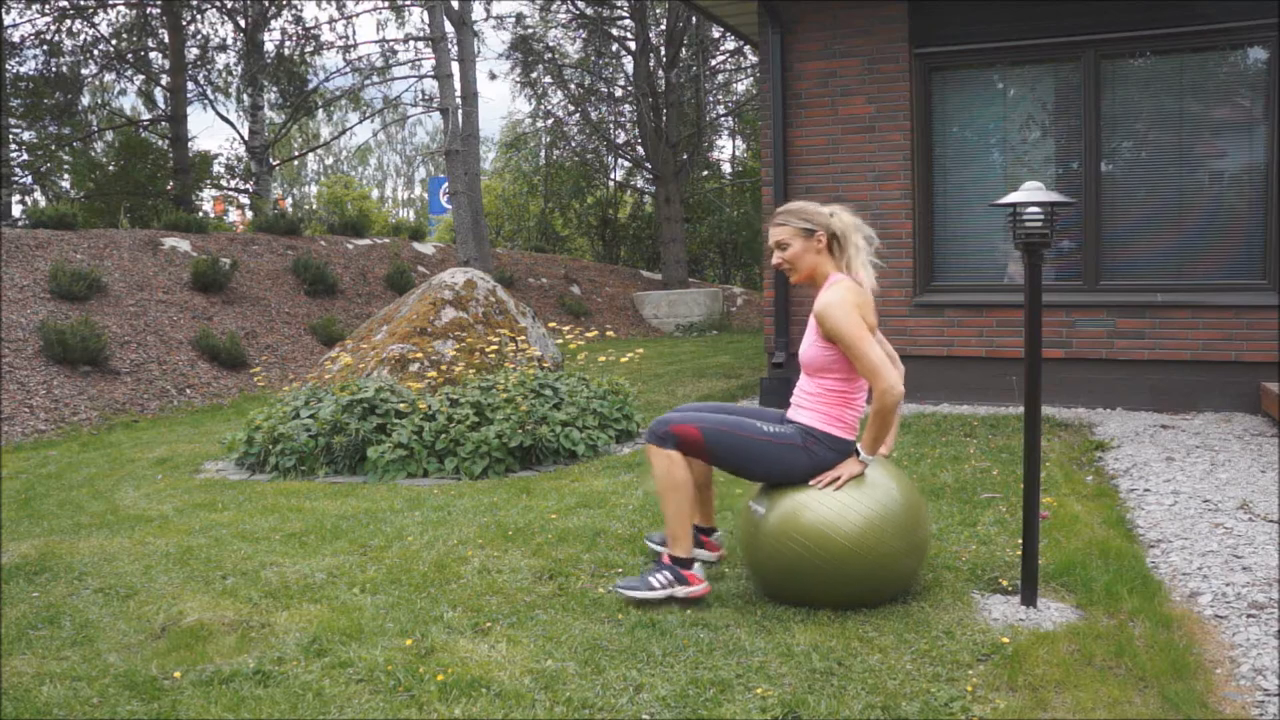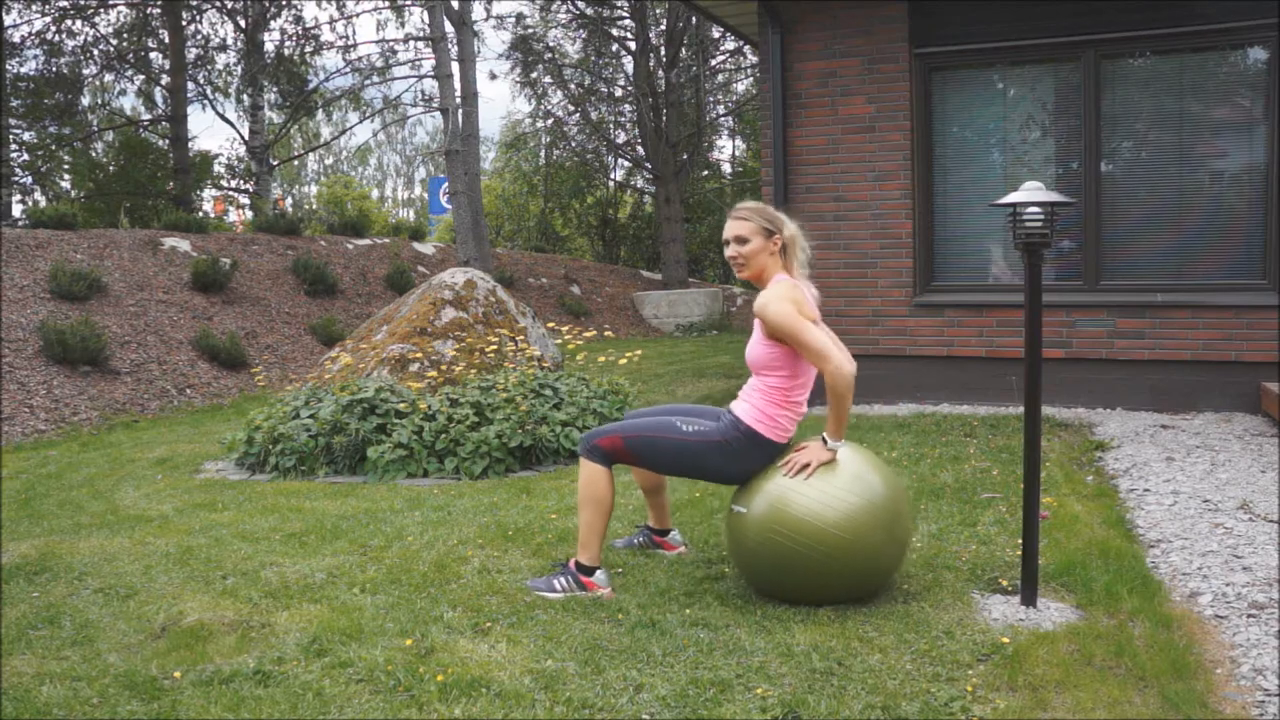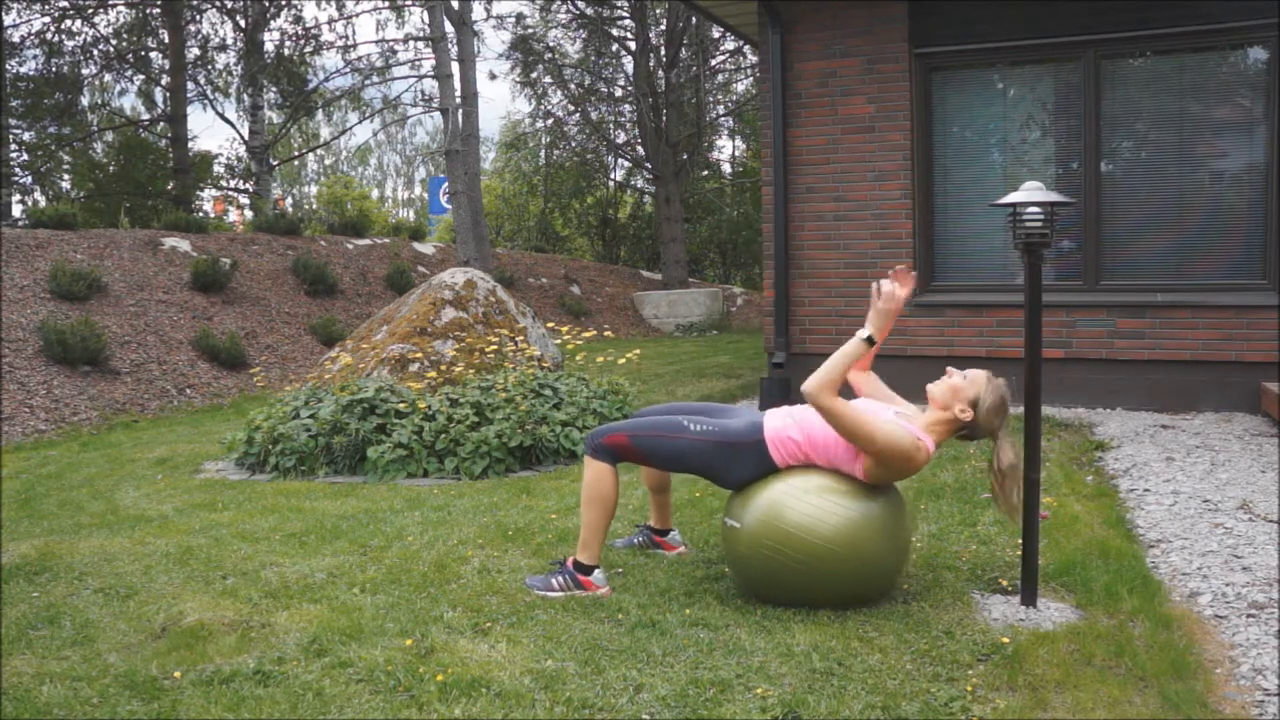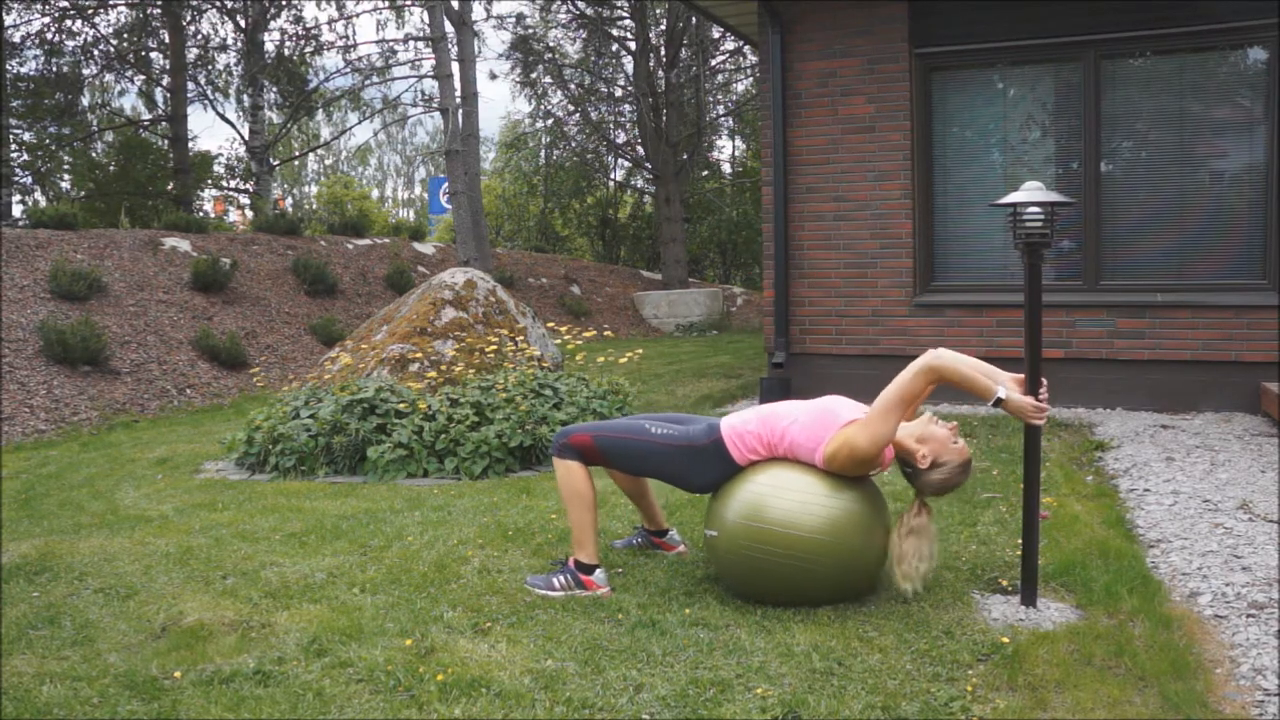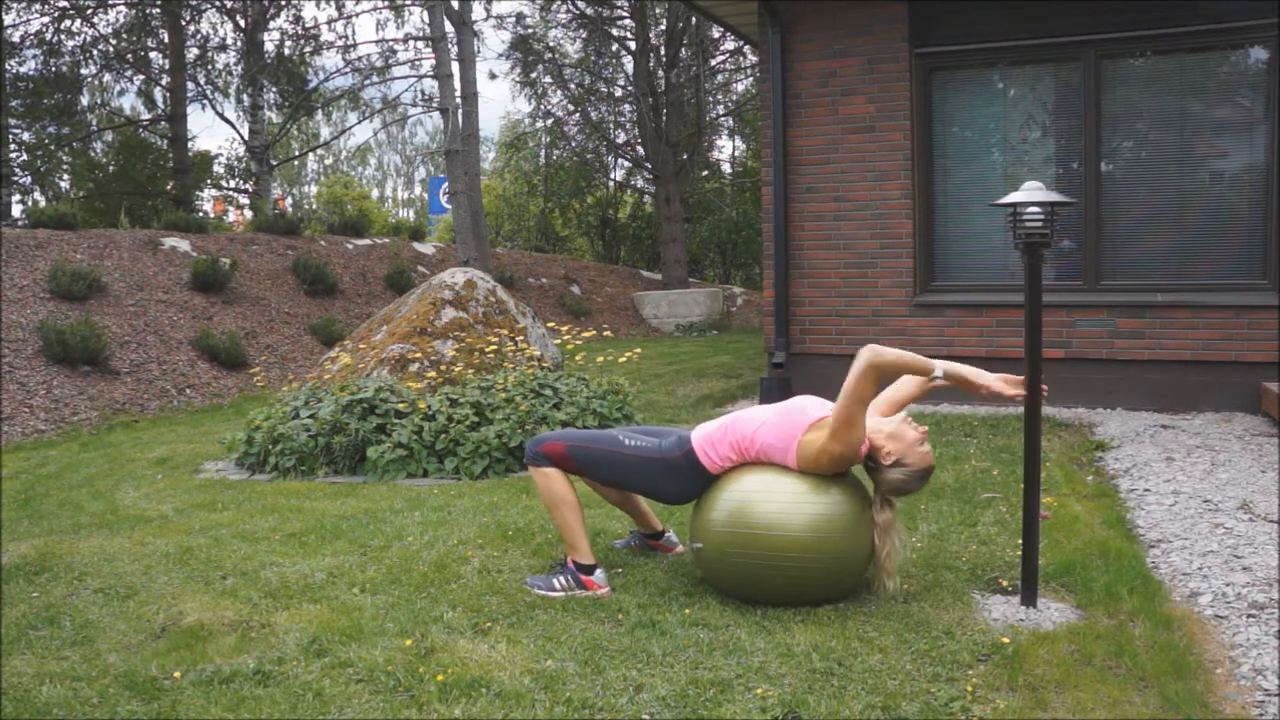
dt=1s
person 1, frame 1
left shoulder: (834, 304)
right shoulder: (843, 292)
left elbow: (890, 386)
right elbow: (894, 365)
left wrist: (860, 457)
right wrist: (881, 441)
left hip: (808, 448)
right hip: (804, 430)
left knee: (664, 432)
right knee: (679, 418)
left ankle: (682, 567)
right ankle: (703, 534)
person 1, frame 2
left shoulder: (772, 303)
right shoulder: (791, 292)
left elbow: (843, 371)
right elbow: (838, 362)
left wrist: (828, 444)
right wrist: (827, 436)
left hip: (740, 445)
right hip: (742, 427)
left knee: (596, 444)
right knee: (629, 422)
left ankle: (587, 574)
right ankle: (662, 533)
person 1, frame 3
left shoulder: (906, 449)
right shoulder: (912, 421)
left elbow: (817, 391)
right elbow: (855, 370)
left wrist: (874, 328)
right wrist: (884, 319)
left hip: (746, 450)
right hip: (757, 424)
left knee: (600, 443)
right knee: (640, 419)
left ankle: (584, 572)
right ankle: (661, 533)
person 1, frame 4
left shoulder: (863, 450)
right shoulder: (886, 433)
left elbow: (930, 365)
right elbow: (934, 361)
left wrist: (1003, 397)
right wrist: (1006, 380)
left hip: (712, 452)
right hip: (723, 433)
left knee: (568, 443)
right knee: (606, 436)
left ankle: (586, 572)
right ankle: (659, 533)
person 1, frame 5
left shoulder: (845, 446)
right shoulder: (872, 428)
left elbow: (870, 358)
right elbow: (921, 373)
right wrist: (972, 374)
left hip: (691, 463)
right hip: (703, 445)
left knee: (543, 451)
right knee: (588, 447)
left ankle: (584, 572)
right ankle: (654, 535)
